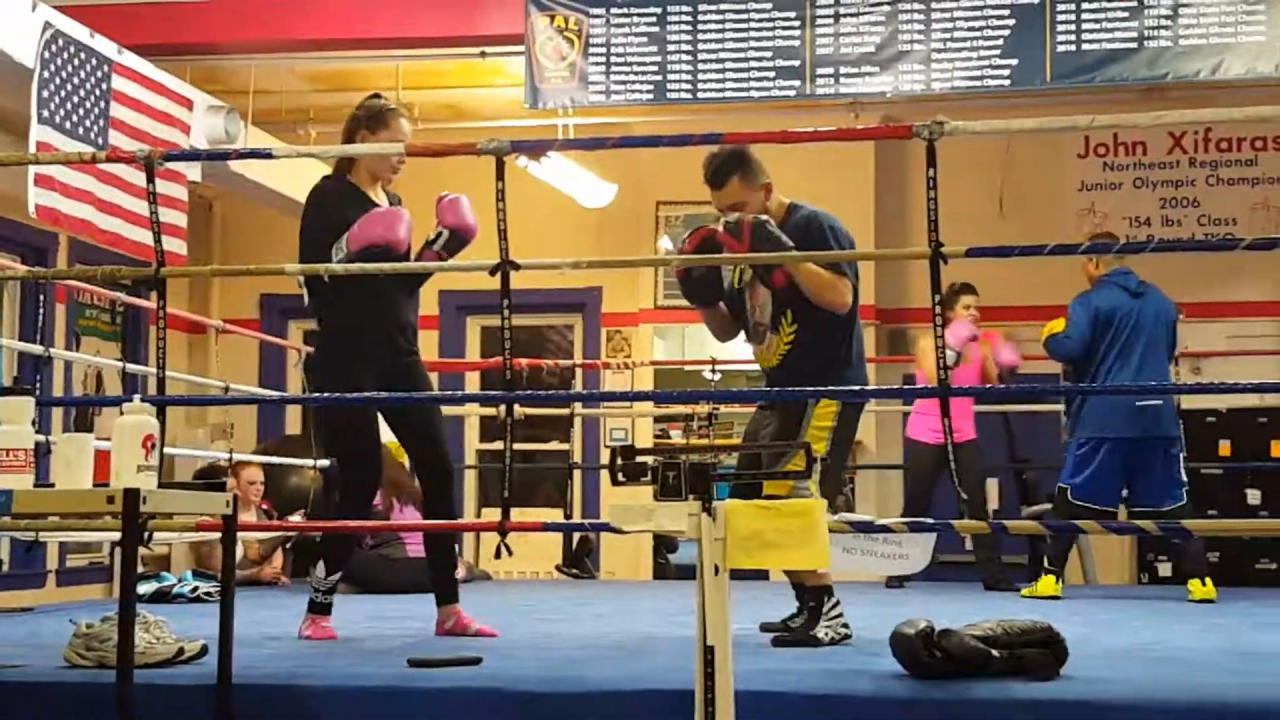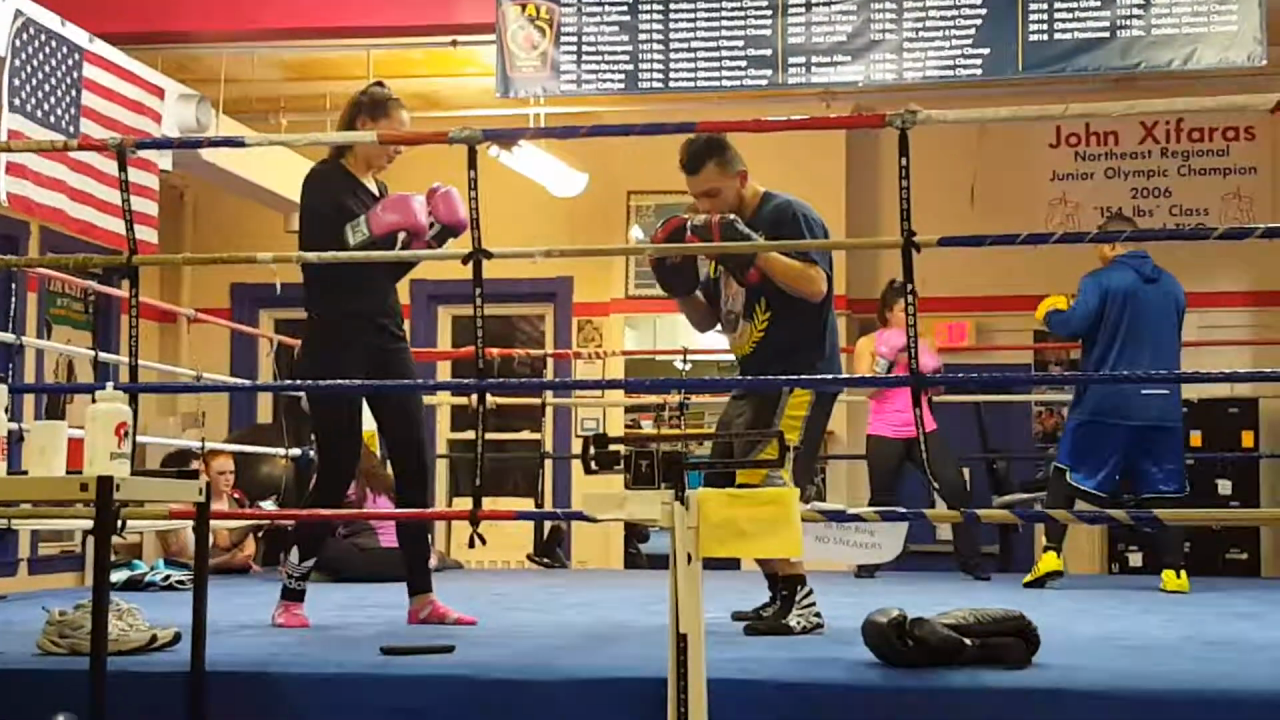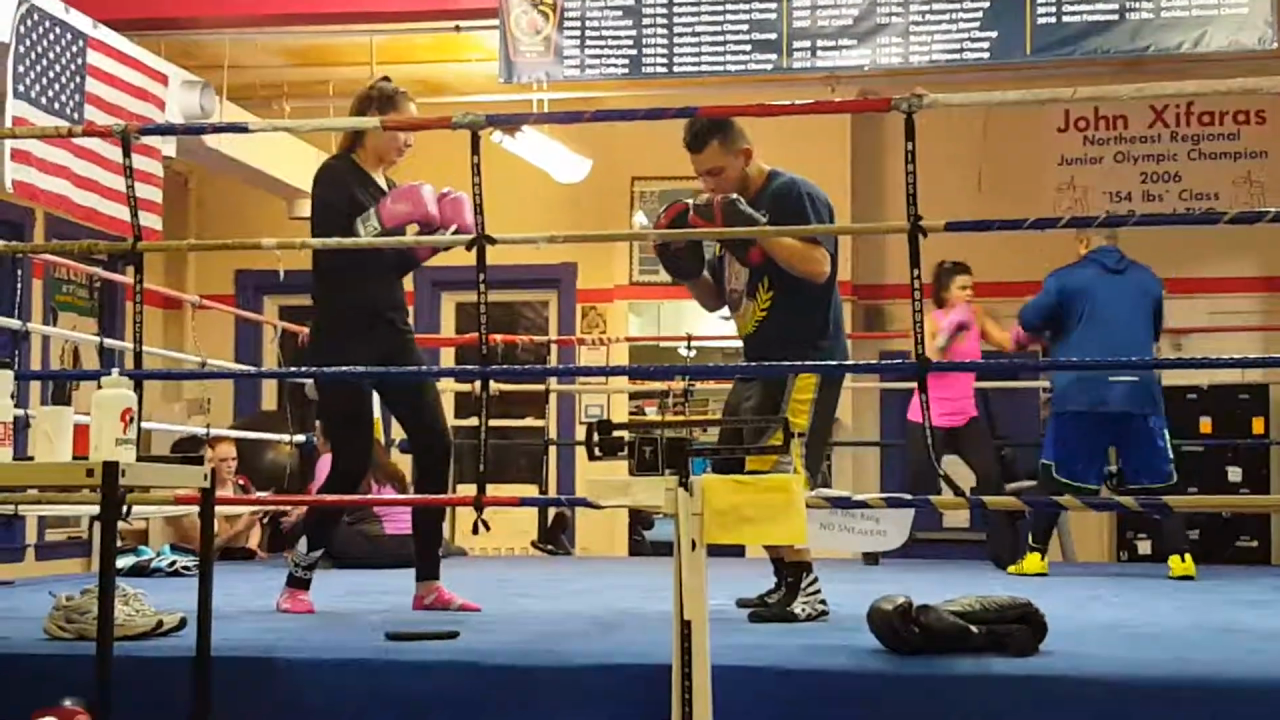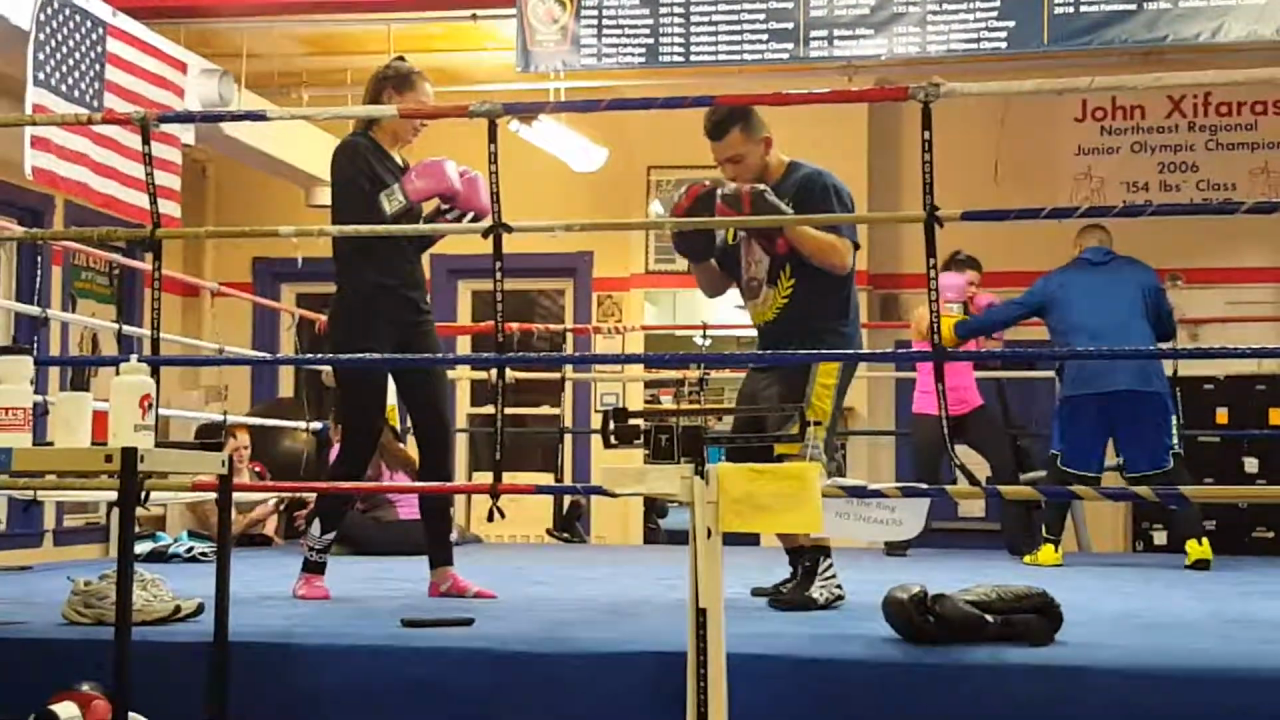
dt=0.4s
person 1, frame 1
left shoulder: (393, 202)
right shoulder: (330, 196)
right elbow: (312, 281)
left wrist: (442, 248)
right wrist: (351, 245)
left hip: (399, 355)
right hip: (345, 359)
left knee: (438, 471)
right knee: (359, 483)
left ankle: (449, 610)
right ankle: (318, 609)
person 1, frame 2
left shoulder: (380, 189)
right shoulder: (325, 180)
right elbow: (313, 260)
left wrist: (427, 238)
right wrist: (373, 225)
left hip: (385, 340)
right hip: (334, 343)
left knee: (414, 463)
right knee: (337, 469)
left ankle: (422, 598)
right ankle: (291, 596)
person 1, frame 3
left shoulder: (387, 185)
right shoulder: (336, 175)
right elbow: (328, 253)
left wrist: (433, 238)
right wrist: (384, 218)
left hip: (392, 333)
right hip: (342, 337)
left knee: (436, 447)
right knee: (353, 461)
left ankle: (429, 585)
right ankle: (297, 583)
person 1, frame 4
left shoulder: (401, 163)
right shoulder: (354, 152)
right elbow: (351, 229)
left wrist: (448, 215)
right wrist: (408, 193)
left hip: (411, 313)
right hip: (364, 316)
left knee: (437, 435)
right knee: (361, 440)
left ankle: (442, 572)
right ankle: (312, 569)
person 2, frame 1
left shoulder: (813, 226)
right shoulder: (748, 247)
left elbow: (841, 297)
right elbow: (726, 331)
left wrist: (782, 252)
right wrist: (703, 294)
left hip: (826, 388)
right hip: (781, 392)
left knee: (789, 493)
right knee: (752, 502)
left ankle: (828, 613)
right ankle: (808, 606)
person 2, frame 2
left shoulder: (787, 215)
right shoulder: (722, 234)
left elbow: (815, 285)
right elbow: (705, 321)
left wrist: (753, 247)
right wrist: (679, 284)
left hip: (800, 377)
right hip: (755, 381)
left knee: (764, 483)
right knee: (726, 491)
left ankle: (801, 601)
right ankle: (781, 595)
person 2, frame 3
left shoulder: (793, 194)
right shoulder: (729, 212)
left elbow: (818, 266)
right elbow: (715, 299)
left wrist: (754, 226)
right wrist: (684, 266)
left hip: (806, 359)
right hip: (761, 363)
left knee: (776, 469)
right knee: (737, 475)
left ankle: (807, 590)
right ankle: (786, 582)
person 2, frame 4
left shoulder: (813, 184)
right shoulder: (740, 202)
left elbow: (843, 257)
right elbow: (715, 282)
left wrist: (782, 219)
right wrist: (694, 244)
left hip: (820, 346)
right hip: (771, 351)
left knee: (799, 454)
right knee: (752, 464)
left ankle: (822, 572)
right ankle: (800, 568)
person 3, frame 1
left shoulder: (1090, 301)
right shoulder: (1163, 302)
left elbow: (1069, 351)
left wrist: (1052, 338)
left hip: (1101, 418)
right hip: (1156, 416)
left knee: (1072, 500)
right knee: (1172, 503)
left ankle: (1050, 578)
right ankle: (1199, 581)
person 3, frame 2
left shoulder: (1101, 280)
right shoulder: (1173, 287)
left elbow: (1072, 327)
left wrist: (1051, 314)
left hip: (1103, 402)
right hip: (1161, 404)
left knee: (1064, 478)
right knee: (1164, 492)
left ankle: (1050, 556)
right ankle: (1174, 572)
person 3, frame 3
left shoulder: (1065, 278)
right shoulder: (1148, 279)
left elbow: (1031, 321)
left hip: (1079, 393)
right hip: (1138, 391)
left knee: (1055, 477)
right knee: (1158, 479)
left ankle: (1035, 555)
right ankle: (1179, 557)
person 3, frame 4
left shoulder: (1055, 281)
right shoulder: (1142, 274)
left elbow: (1005, 313)
right elbow: (1166, 331)
left wrist: (955, 330)
left hip: (1082, 381)
right hip: (1142, 378)
left knee: (1065, 468)
right knee: (1168, 464)
left ankle: (1050, 546)
right ankle: (1196, 542)
person 4, frame 1
left shoulder: (980, 345)
right shoulder: (929, 342)
left elbow: (994, 387)
right elbow: (936, 383)
left wrist: (1006, 367)
right wrist: (954, 349)
left hip: (963, 438)
right hip: (924, 438)
left knee: (977, 506)
right knee: (916, 507)
left ankle: (993, 575)
right ankle: (897, 571)
person 4, frame 2
left shoulder: (924, 345)
right shoulder: (867, 344)
right elbow: (869, 389)
left wrist: (934, 373)
right wrist: (887, 355)
left hip: (924, 430)
right hip: (884, 434)
left knee: (955, 486)
right knee: (881, 501)
left ankle: (971, 560)
right ankle: (867, 561)
person 4, frame 3
left shoulder: (977, 319)
right shoulder: (928, 322)
left elbow: (1011, 345)
left wrist: (1024, 336)
right wrist: (948, 332)
left hip: (966, 419)
right hip: (927, 420)
left knee: (991, 479)
right knee: (918, 489)
left ankle: (1005, 552)
person 4, frame 4
right shoulder: (925, 314)
right wrist: (949, 302)
left hip: (971, 406)
right hip: (931, 410)
left knee: (1006, 461)
right knee: (925, 479)
left ankle: (1018, 540)
right ankle: (897, 538)
